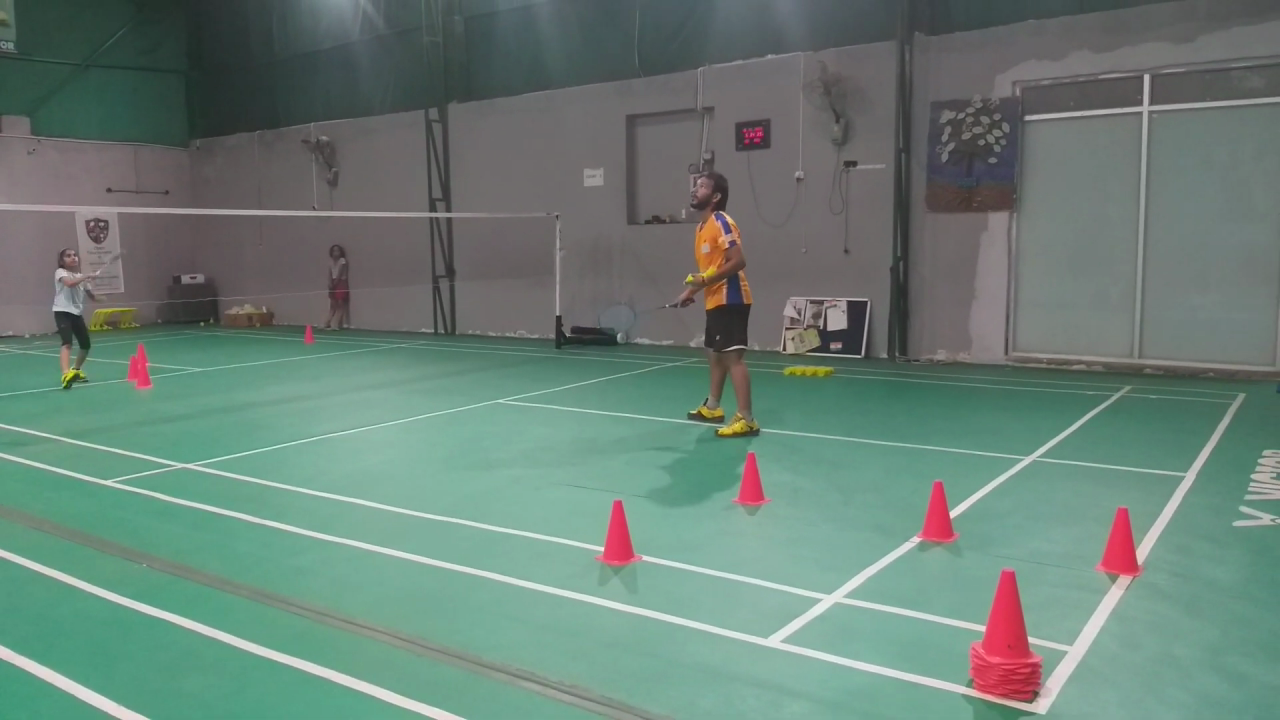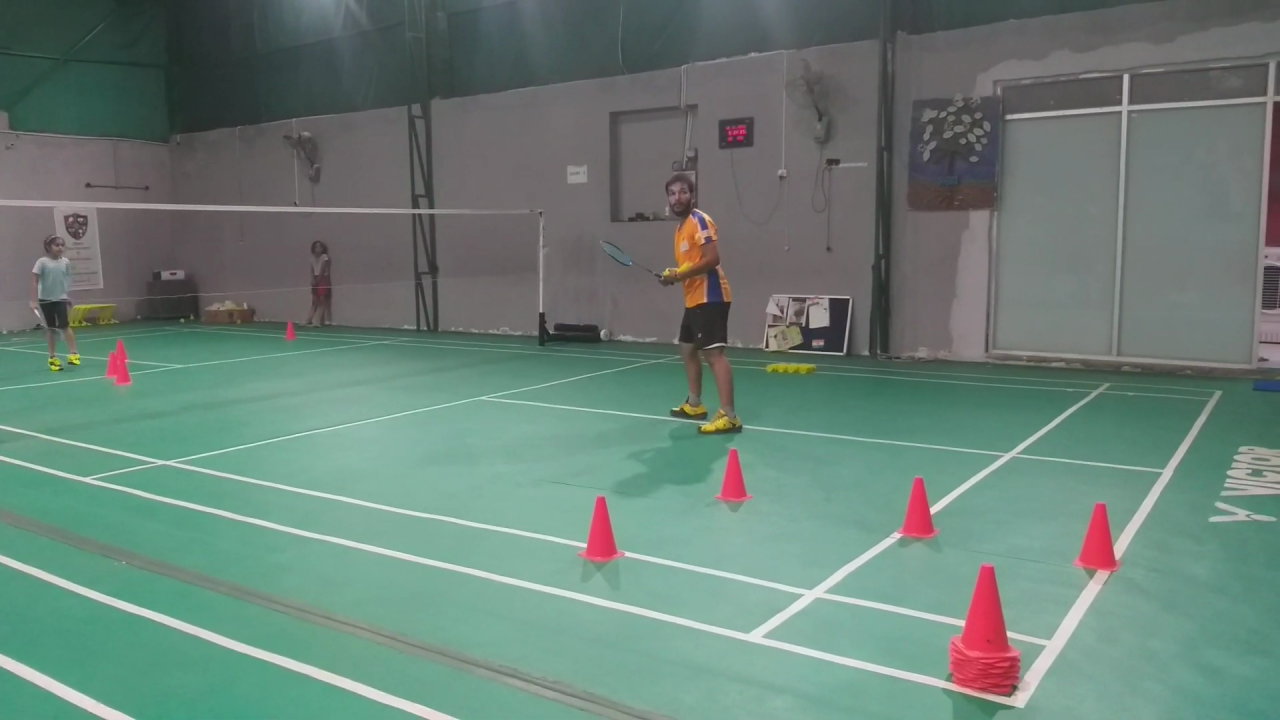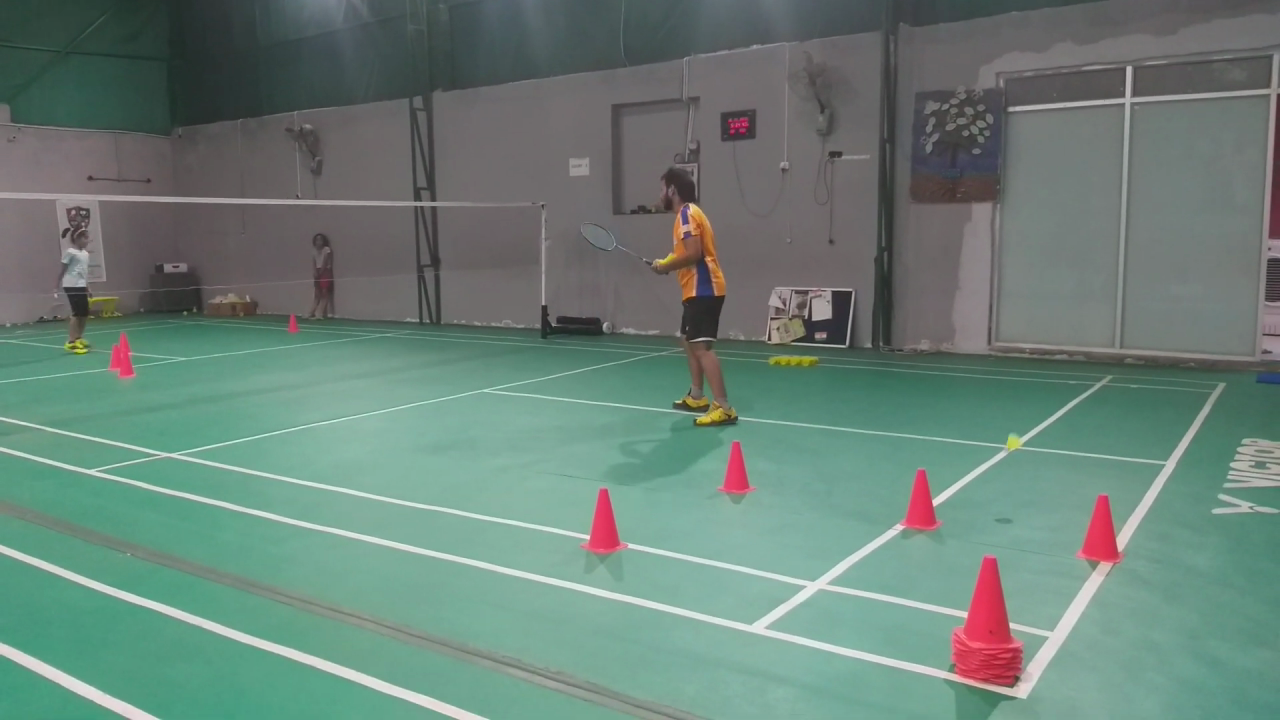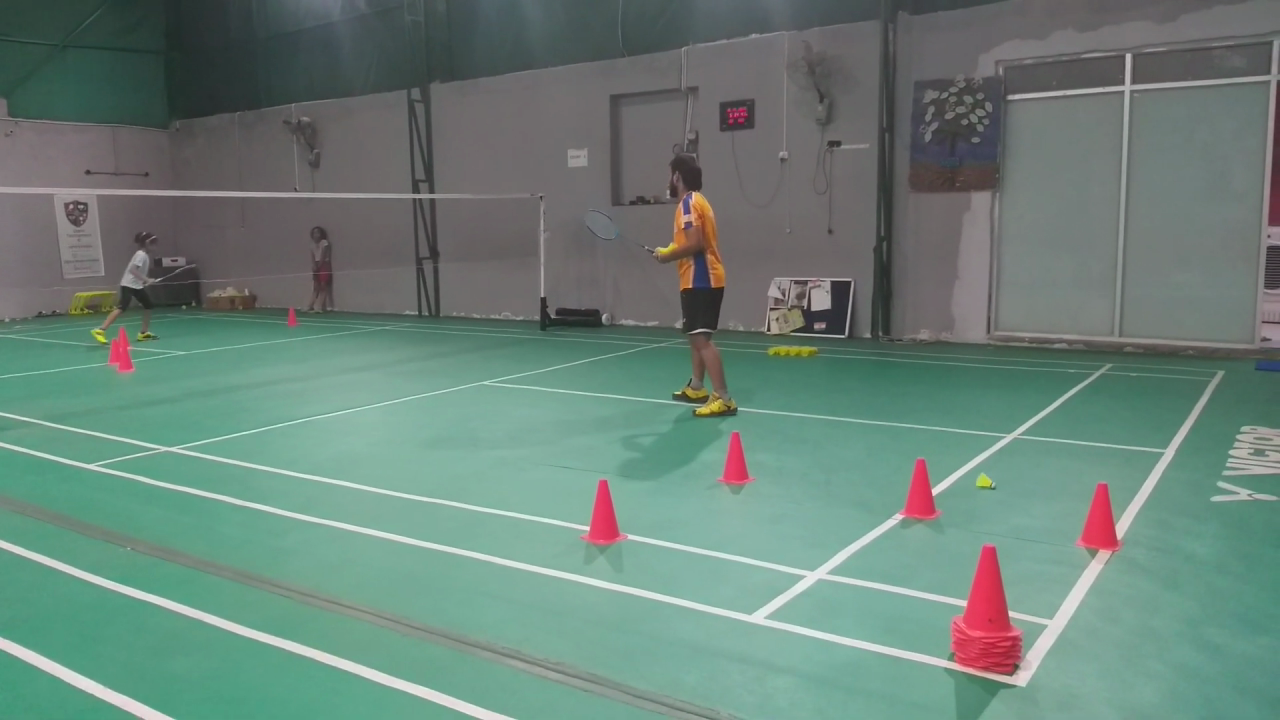
dt=0.7s
person 1, frame 1
left shoulder: (722, 222)
right shoulder: (701, 227)
left elbow: (738, 261)
left wrist: (706, 280)
right wrist: (692, 290)
left hip: (729, 300)
right hip: (715, 302)
left knee: (733, 357)
right knee: (715, 354)
left ankle: (746, 419)
right ankle: (712, 408)
person 1, frame 2
left shoulder: (699, 220)
right shoulder: (681, 227)
left elbow: (712, 259)
left wrist: (679, 274)
right wrist: (674, 275)
left hip: (710, 298)
right hip: (694, 300)
left knee: (714, 354)
right knee: (687, 350)
left ankle: (729, 416)
right ankle: (694, 404)
person 1, frame 3
left shoulder: (686, 214)
right shoulder: (689, 213)
left elbow: (693, 254)
left wrist: (664, 266)
right wrist: (668, 264)
left hip: (702, 290)
right hip: (701, 289)
left knee: (702, 347)
right knee: (690, 343)
left ankle: (723, 407)
right ankle: (696, 397)
person 1, frame 4
left shoulder: (688, 203)
right shoulder: (696, 201)
left elbow: (694, 244)
left wrist: (665, 256)
right wrist: (669, 252)
left hip: (699, 281)
right hip: (704, 279)
left knee: (701, 338)
right knee: (695, 336)
left ankle: (723, 399)
right ankle: (696, 388)
